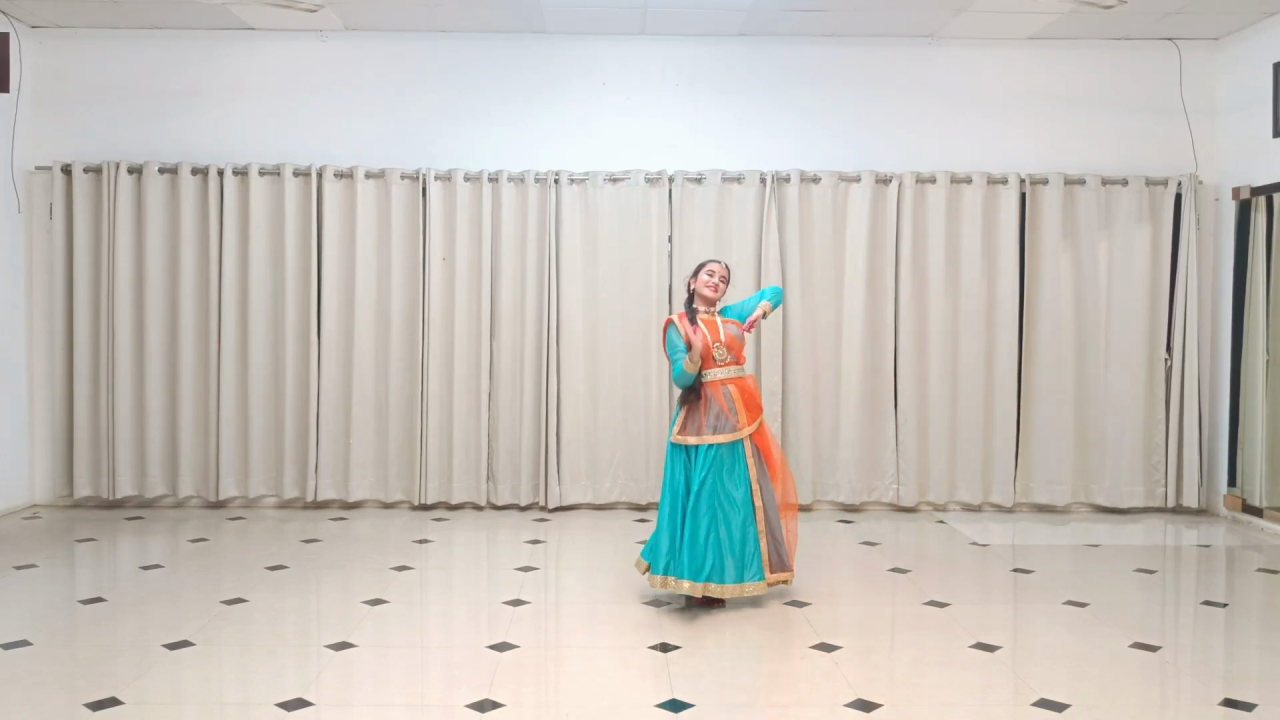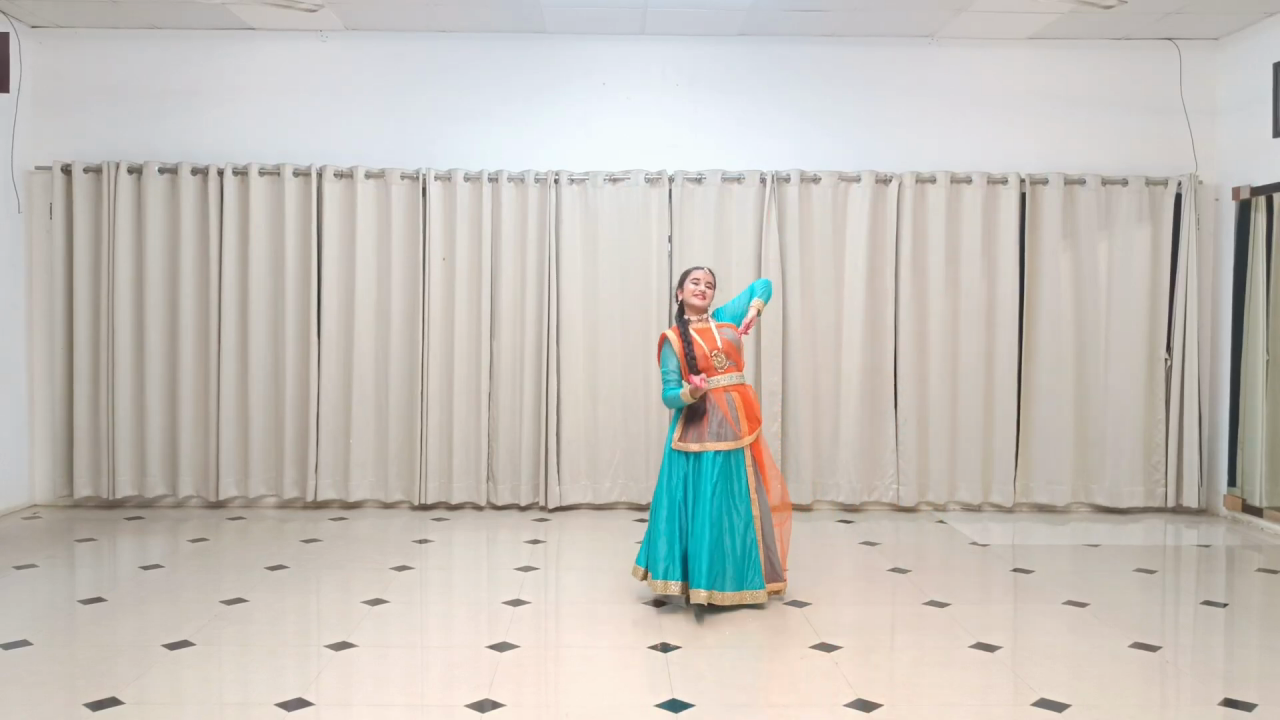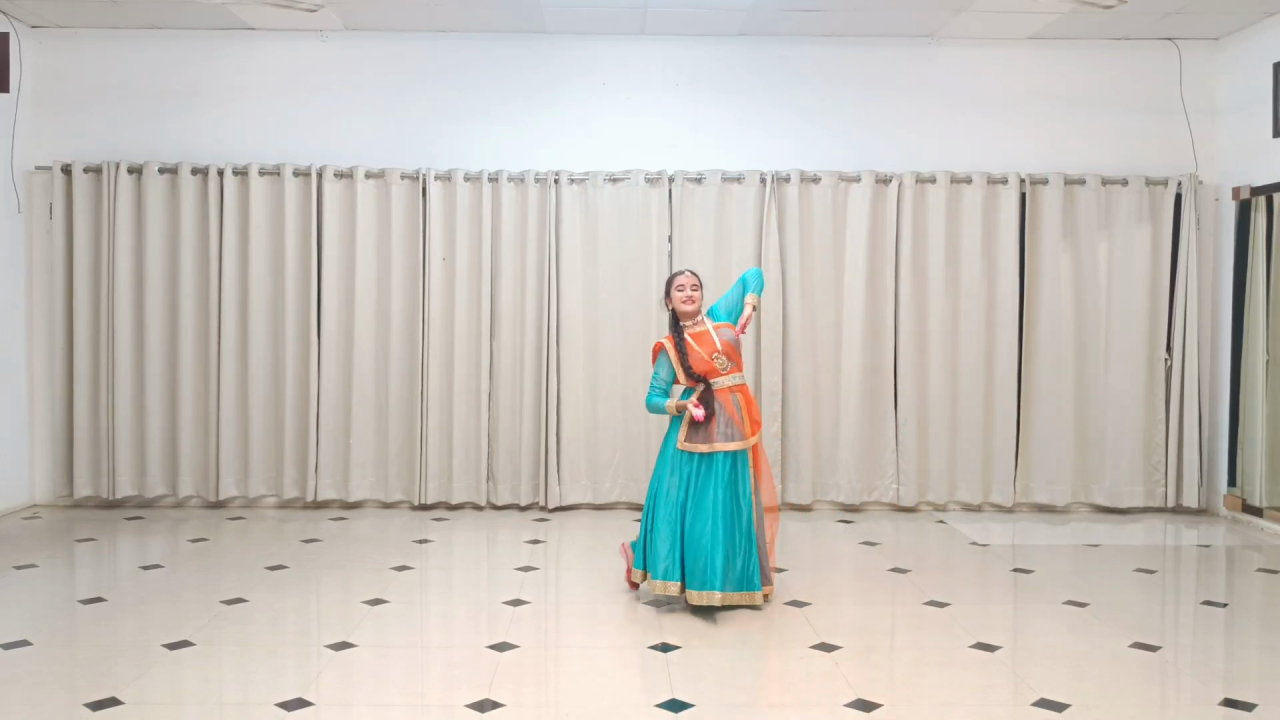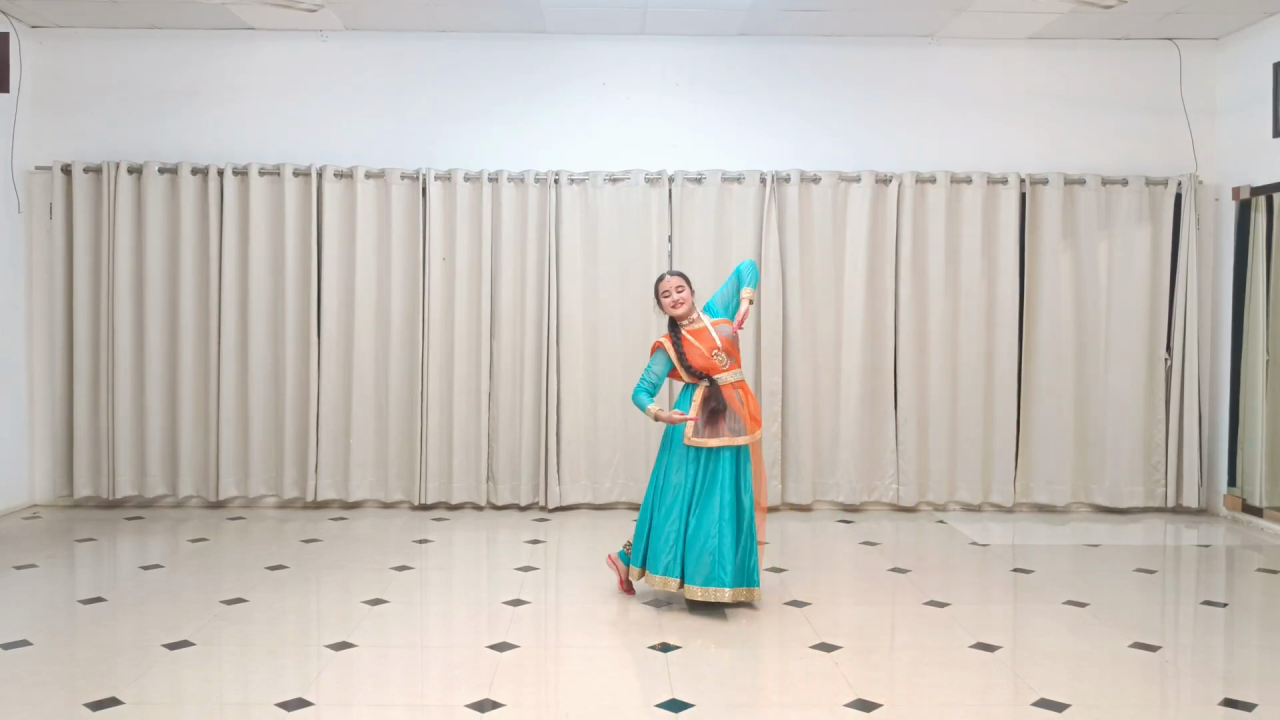
dt=0.1s
person 1, frame 1
left shoulder: (733, 316)
right shoulder: (677, 325)
left elbow: (775, 291)
right elbow: (681, 379)
left wrist: (760, 310)
right wrist: (696, 353)
left hip: (739, 414)
right hip: (701, 417)
left knee: (740, 495)
right knee: (698, 495)
left ankle: (728, 575)
right ankle: (693, 581)
person 1, frame 2
left shoulder: (725, 318)
right shoulder: (673, 340)
left elbow: (763, 284)
right elbow: (671, 394)
left wrist: (752, 313)
right wrist: (692, 391)
left hip: (738, 420)
right hip: (698, 425)
left knee: (734, 502)
right knee: (689, 502)
left ankle: (722, 579)
person 1, frame 3
left shoulder: (721, 316)
right shoulder: (668, 346)
left elbow: (754, 275)
right elbow: (653, 399)
left wrist: (748, 309)
right wrist: (681, 406)
left hip: (736, 420)
right hip: (697, 426)
left knee: (729, 503)
right knee: (684, 501)
left ankle: (718, 582)
person 1, frame 4
left shoulder: (717, 310)
right shoulder: (668, 345)
left elbow: (747, 267)
right elbow: (643, 389)
left wrist: (745, 303)
right wrist: (655, 413)
left hip: (733, 414)
right hip: (697, 419)
left knee: (724, 500)
right knee: (683, 497)
left ankle: (708, 579)
